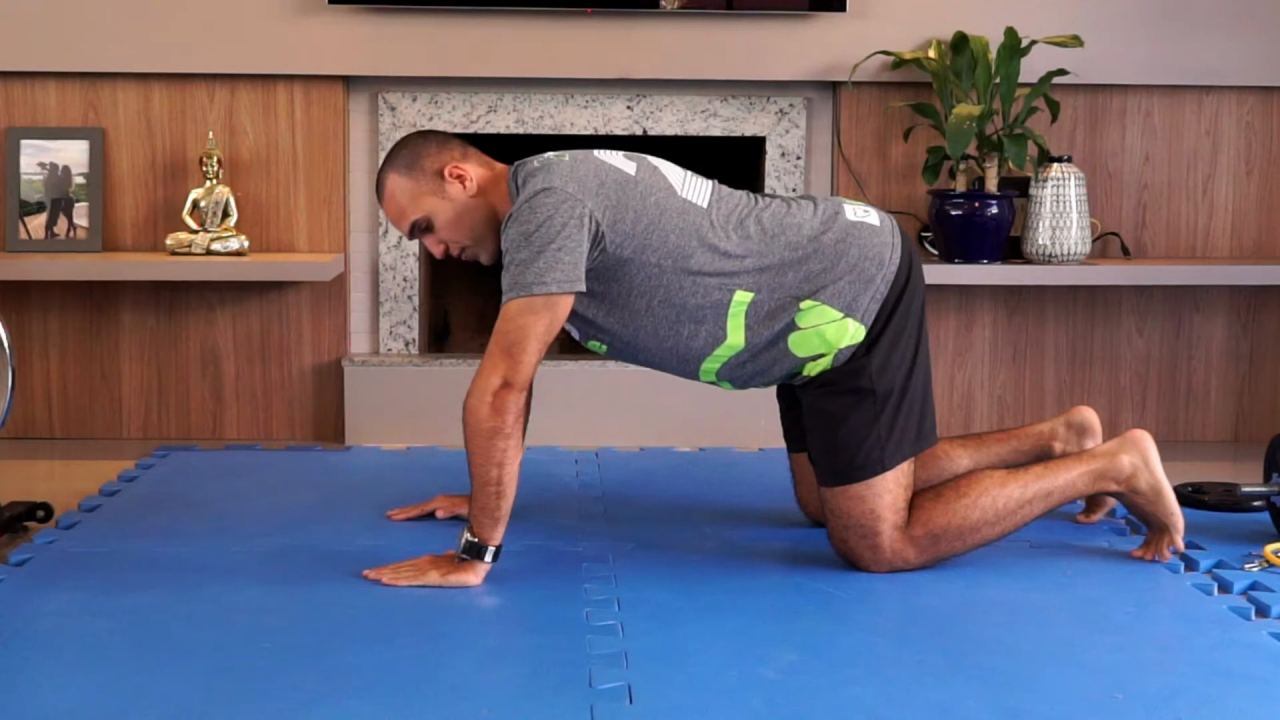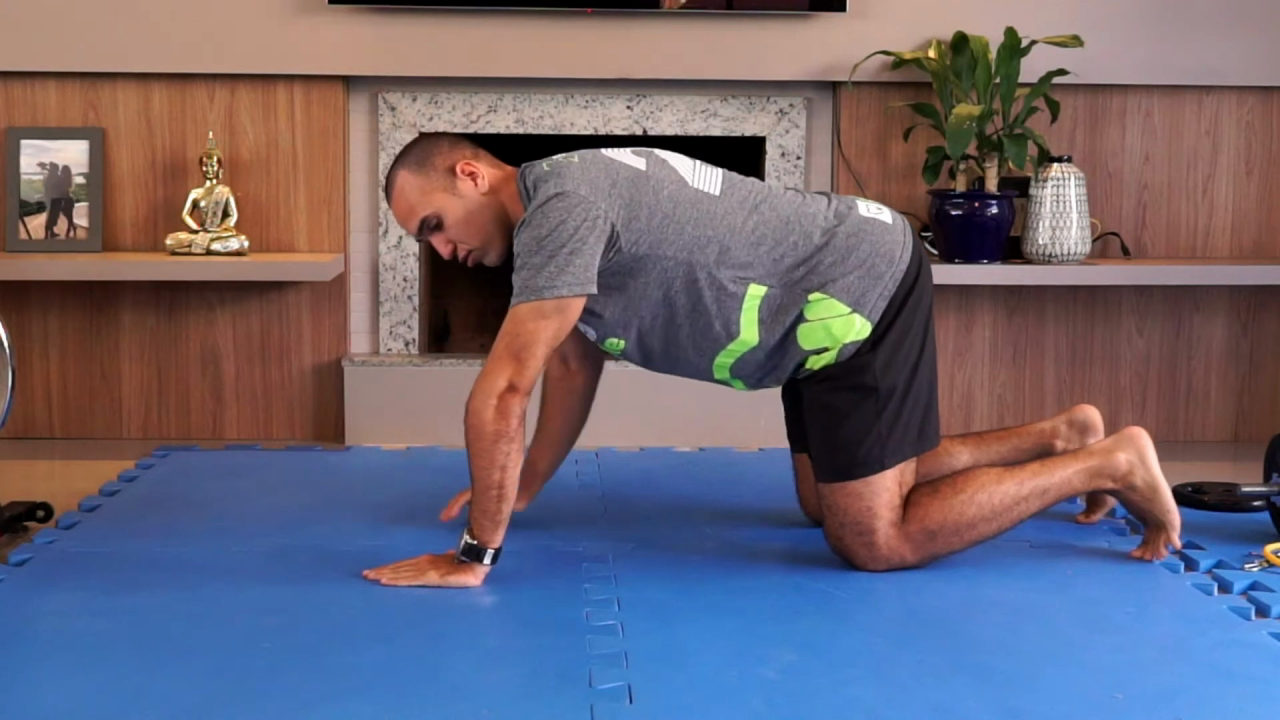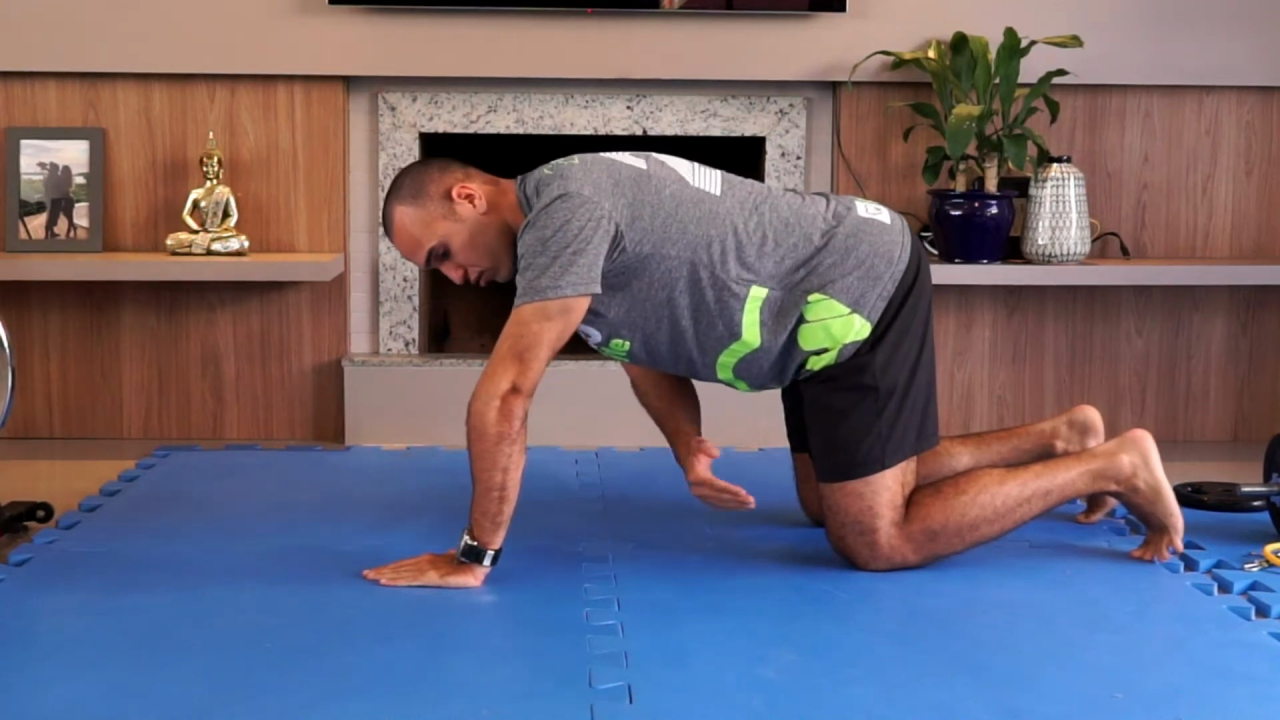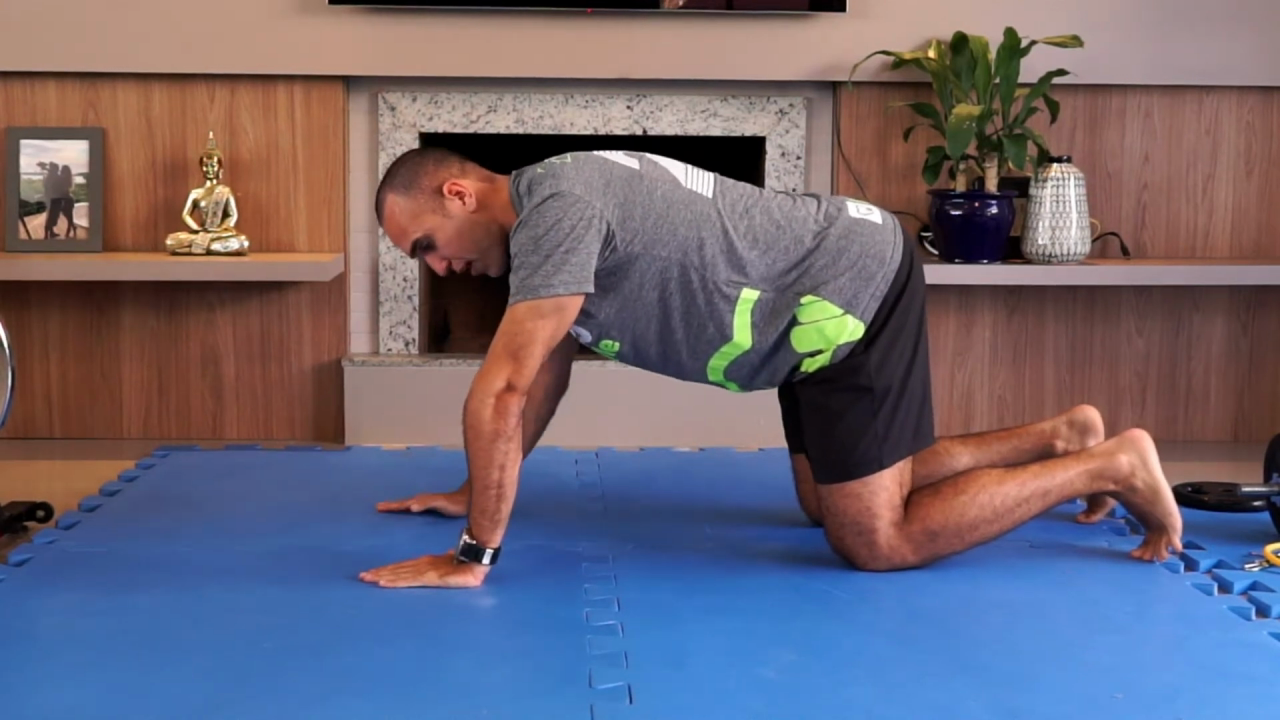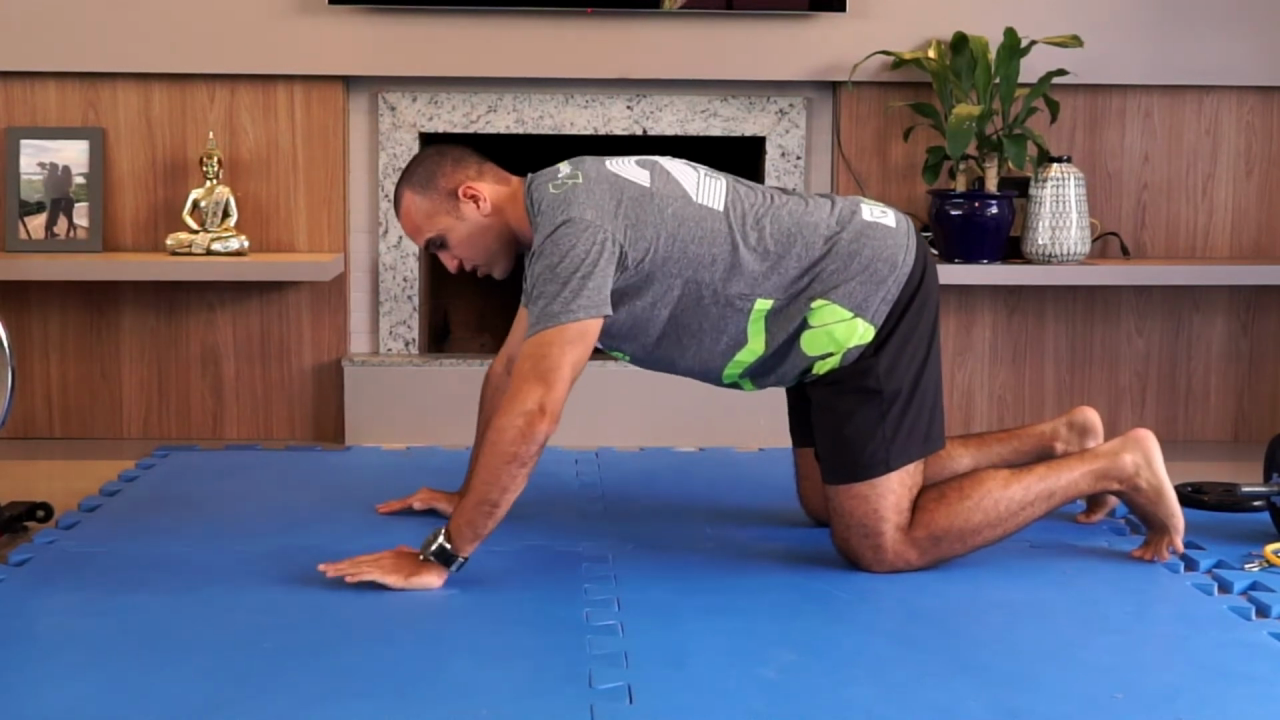
dt=1s
person 1, frame 1
left shoulder: (545, 204)
right shoulder: (543, 202)
left elbow: (499, 387)
right elbow: (516, 380)
left wrist: (476, 550)
right wrist: (483, 495)
left hip: (853, 289)
right hip: (829, 289)
left knee: (879, 540)
right knee: (827, 502)
left ankle: (1113, 463)
right ankle: (1057, 436)
person 1, frame 2
left shoulder: (560, 206)
right shoulder: (560, 210)
left elbow: (500, 392)
right elbow: (578, 359)
left wrist: (475, 553)
right wrist: (528, 477)
left hip: (859, 287)
right hip: (840, 289)
left knee: (874, 538)
right knee: (828, 500)
left ankle: (1108, 460)
right ankle: (1060, 435)
person 1, frame 3
left shoulder: (563, 209)
right shoulder: (558, 225)
left elbow: (504, 394)
right elbow: (648, 349)
left wrist: (474, 555)
right wrist: (693, 457)
left hip: (858, 283)
right hip: (838, 285)
left knee: (877, 539)
right knee: (828, 500)
left ankle: (1113, 464)
right ankle: (1060, 437)
person 1, frame 4
left shoulder: (555, 208)
right shoulder: (548, 214)
left elbow: (500, 391)
right elbow: (543, 376)
left wrist: (475, 553)
right wrist: (473, 492)
left hip: (850, 284)
right hip: (835, 282)
left knee: (877, 540)
right knee: (830, 500)
left ankle: (1111, 464)
right ankle: (1059, 437)
person 1, frame 5
left shoulder: (571, 225)
right shoulder: (553, 209)
left elbow: (532, 412)
right elbow: (509, 369)
left wrist: (441, 556)
right wrist: (467, 495)
left hip: (863, 286)
right hip: (848, 278)
left knee: (882, 542)
right knee: (830, 501)
left ankle: (1115, 464)
right ankle: (1060, 438)
